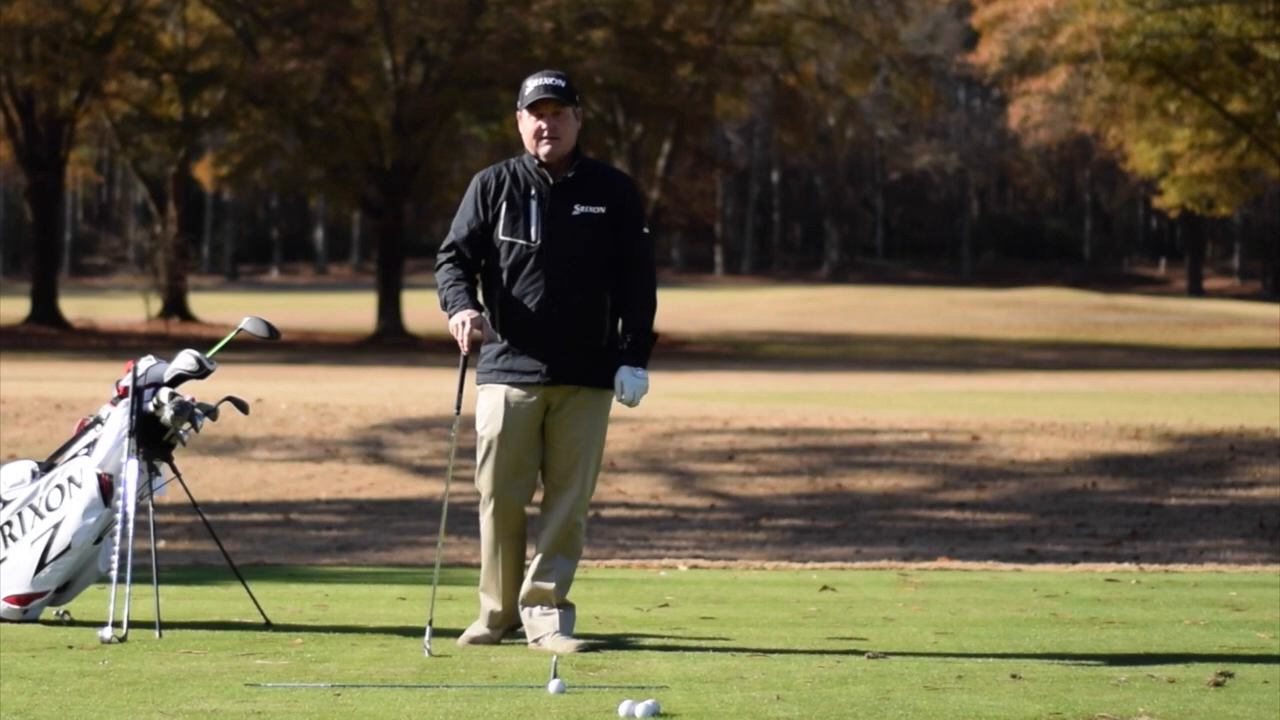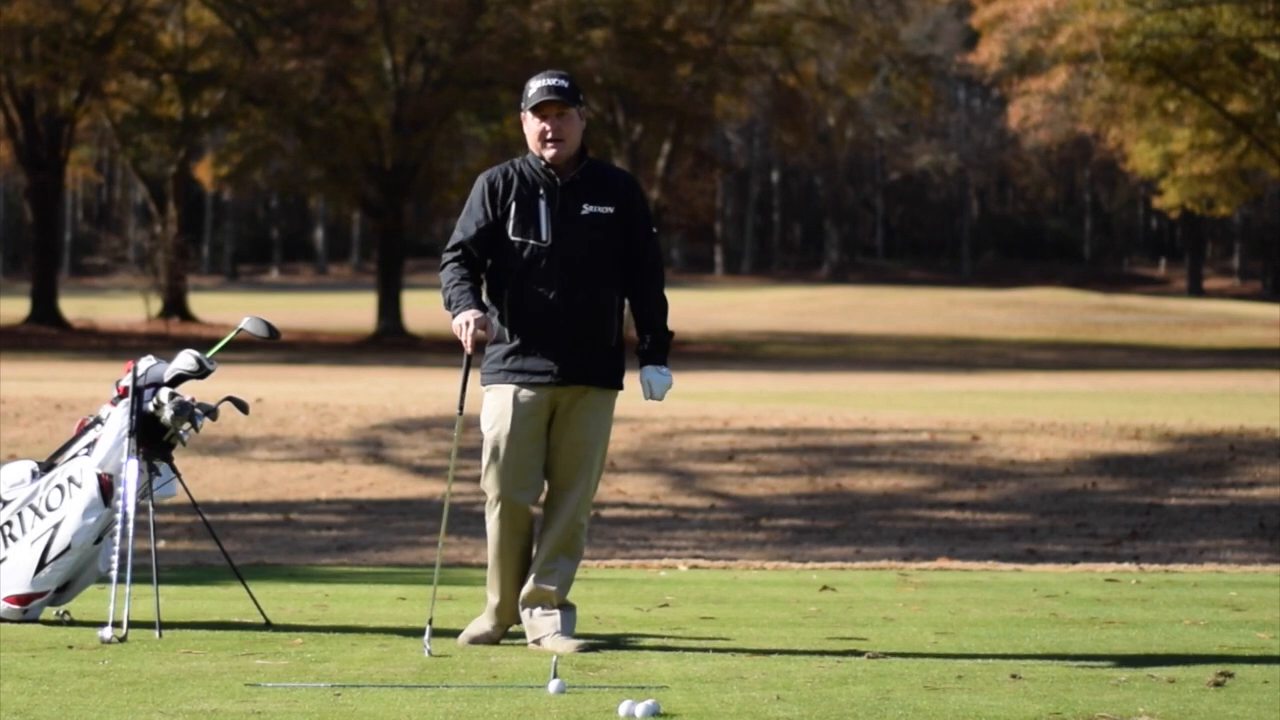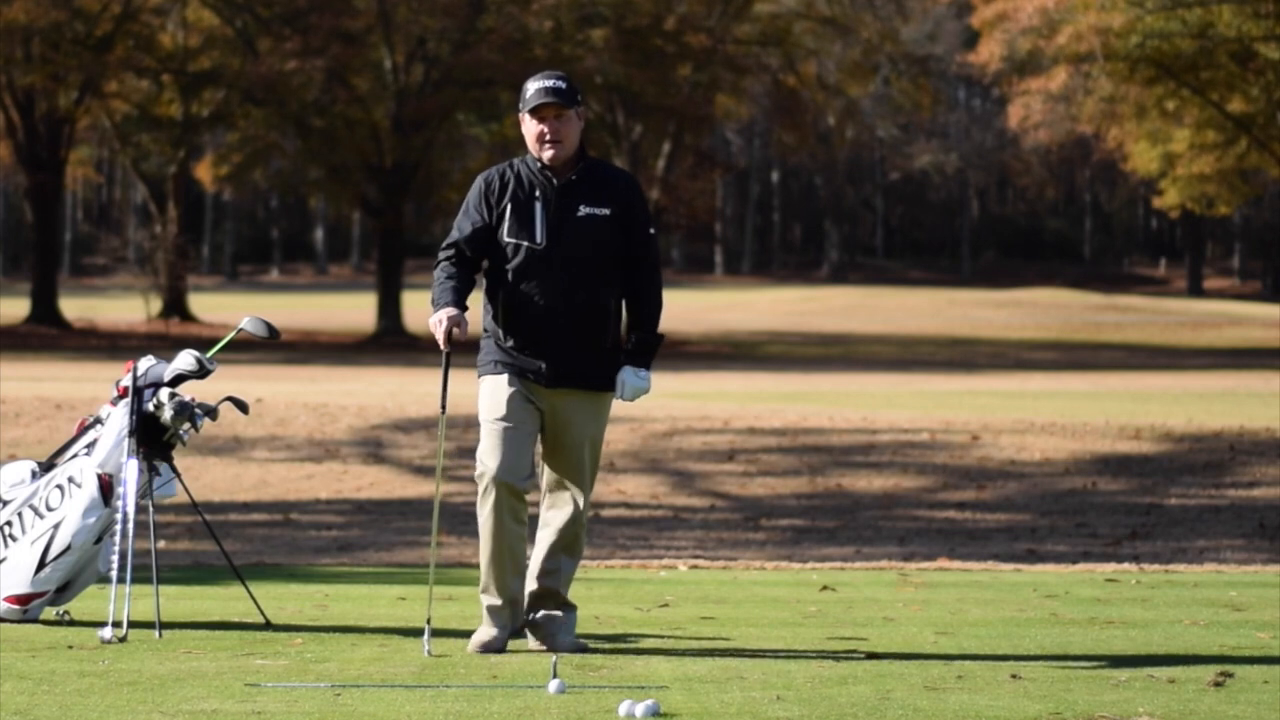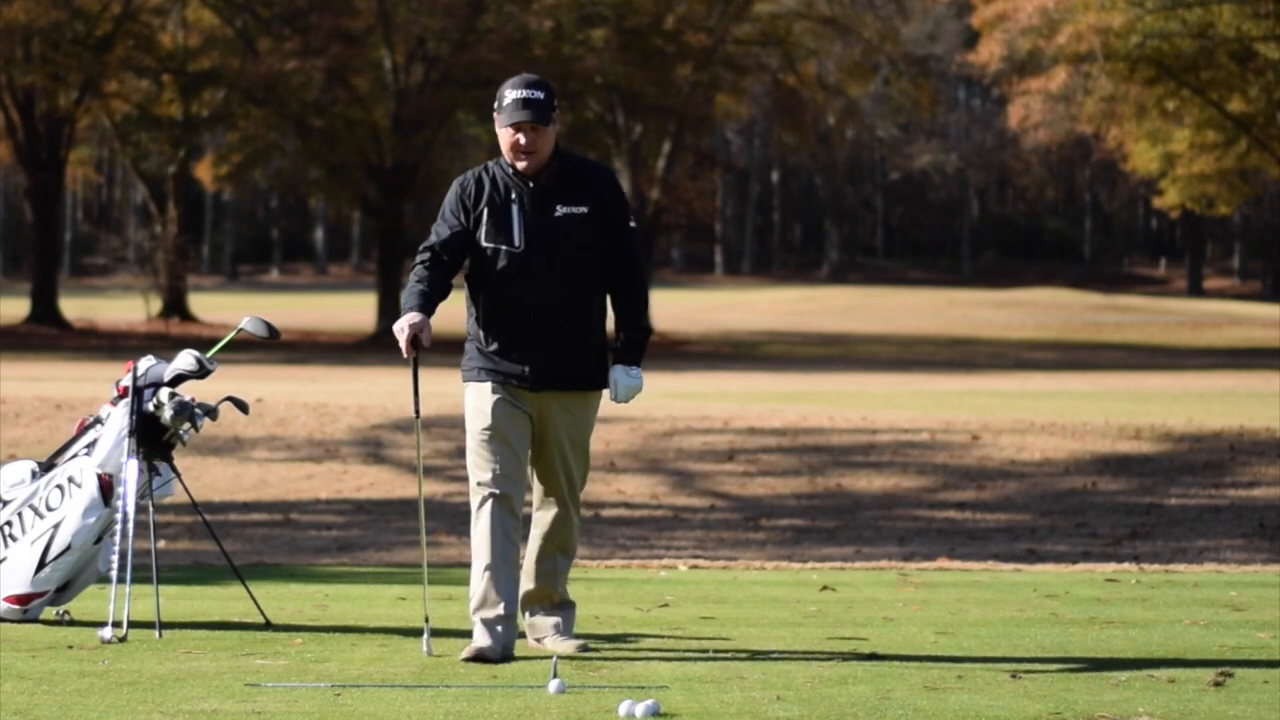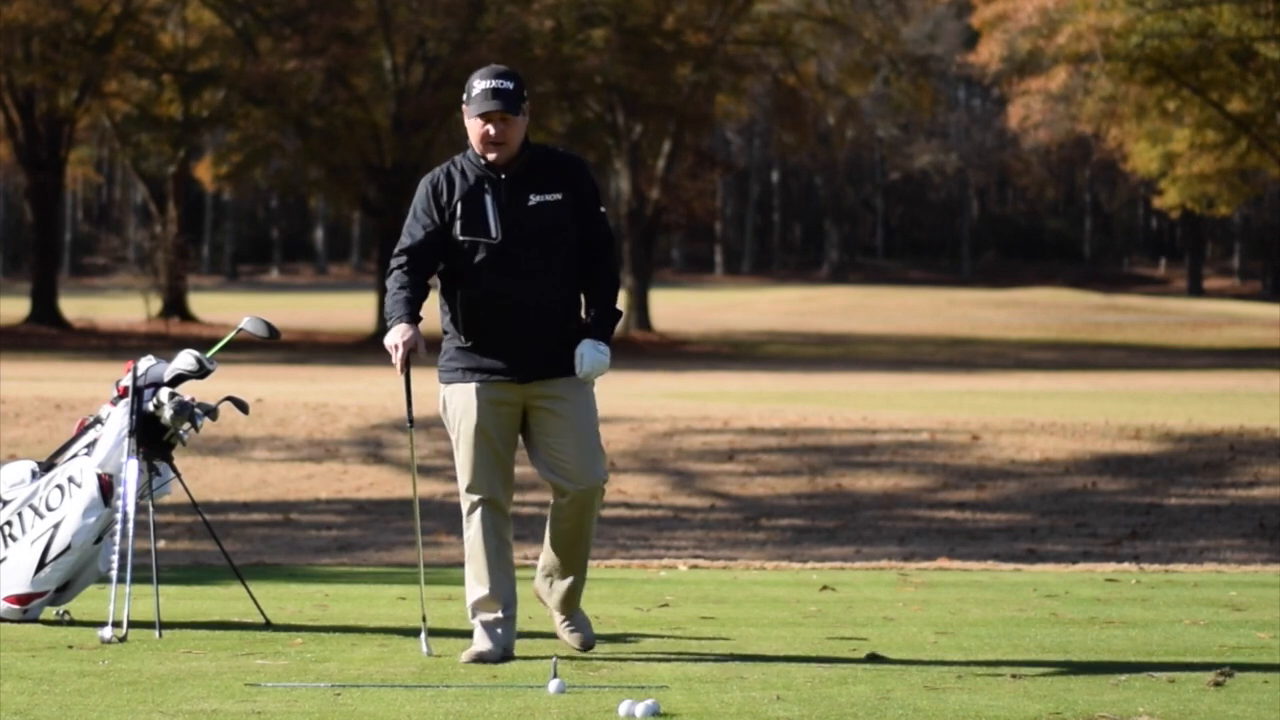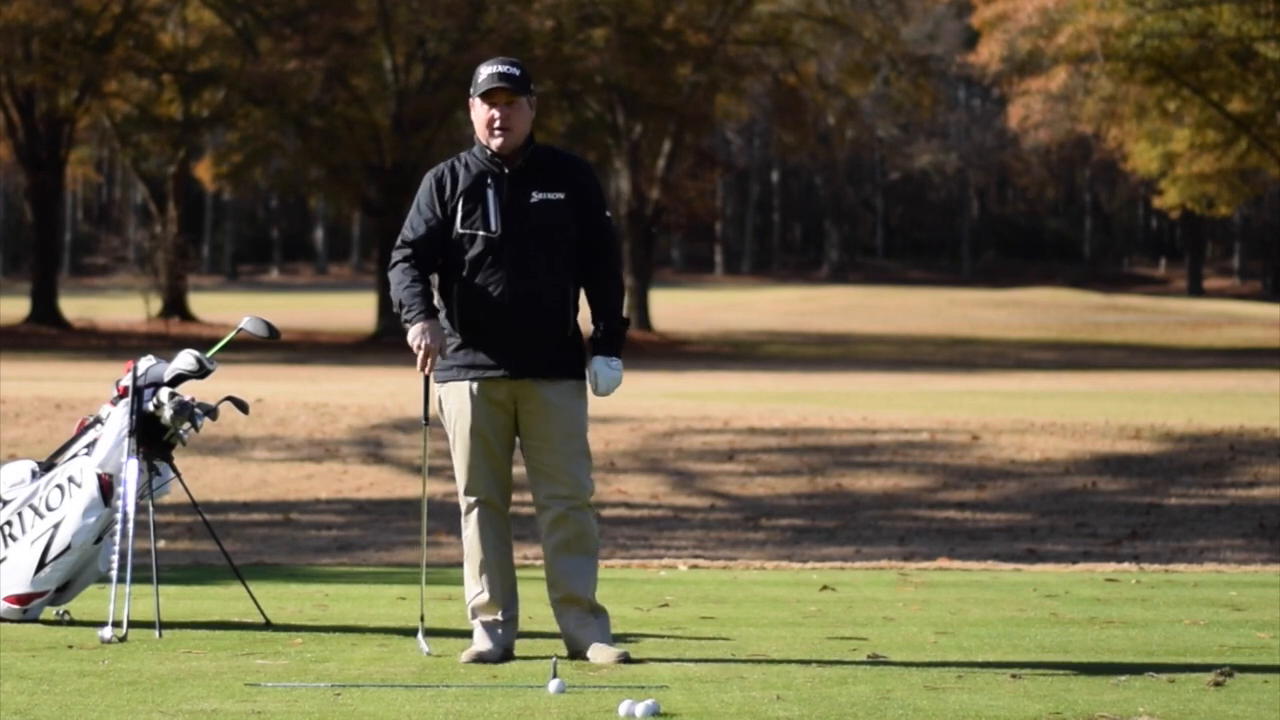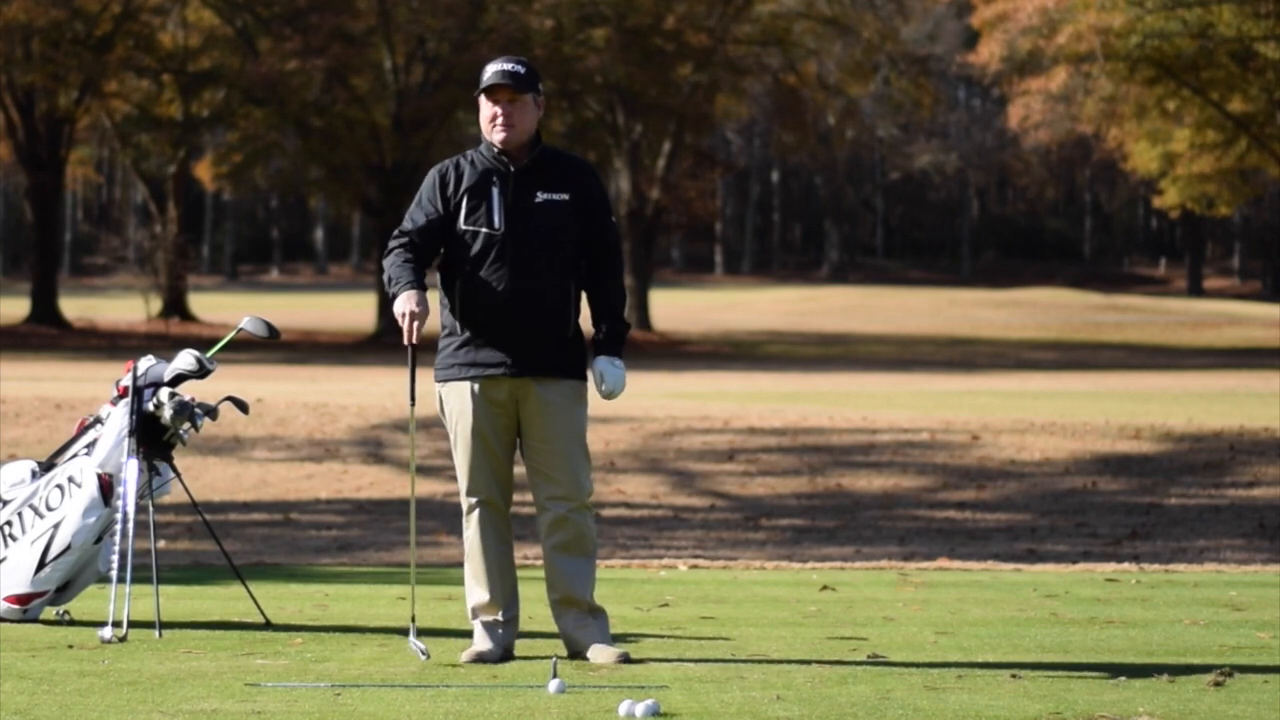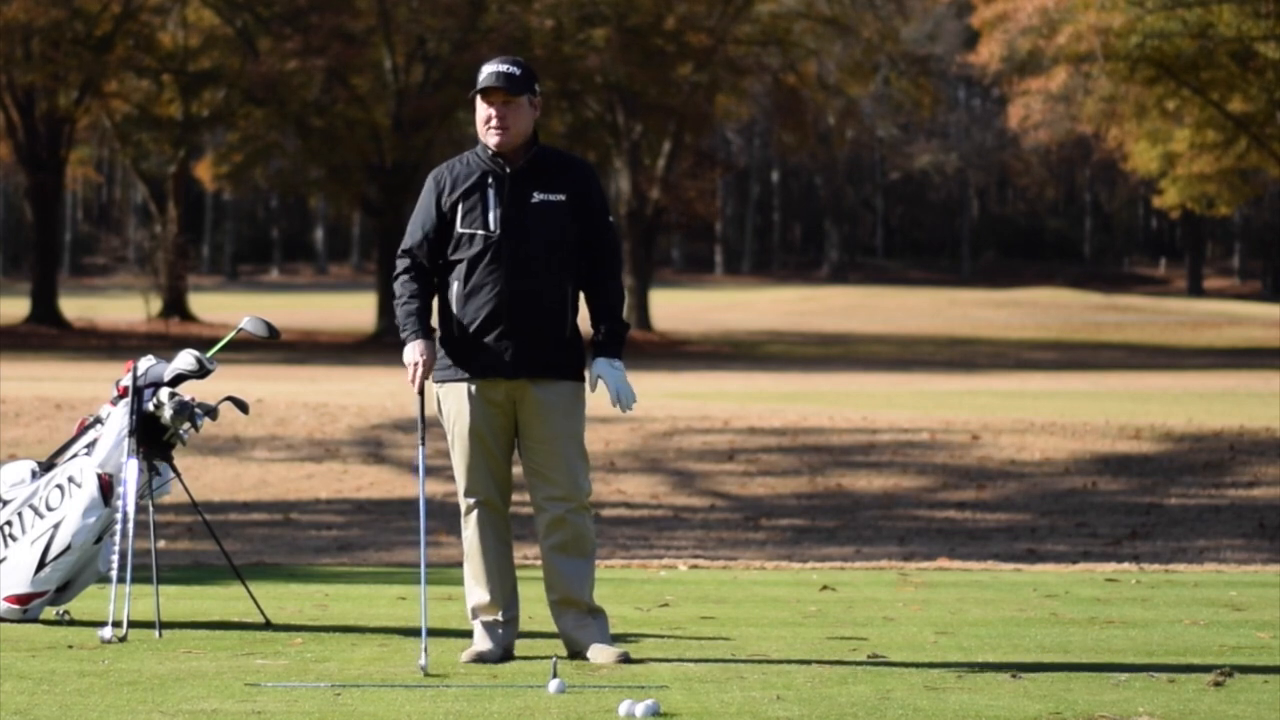
dt=0.4s
person 1, frame 1
left shoulder: (614, 190)
right shoulder: (492, 185)
left elbow: (637, 280)
right elbow: (454, 257)
left wrist: (635, 357)
right wrist: (461, 305)
left hip: (586, 375)
right hip: (508, 369)
left knee: (568, 498)
right knee: (501, 494)
left ankle: (545, 611)
right ankle: (498, 607)
person 1, frame 2
left shoulder: (619, 190)
right shoulder: (498, 185)
left elbow: (645, 277)
right elbow: (459, 256)
left wrist: (654, 353)
right wrist: (465, 305)
left hip: (591, 375)
right hip: (514, 367)
left knee: (571, 498)
right knee: (508, 493)
left ankle: (546, 612)
right ankle: (503, 605)
person 1, frame 3
left shoulder: (618, 190)
right shoulder: (495, 185)
left elbow: (642, 279)
right elbow: (459, 253)
left wrist: (638, 356)
right wrist: (448, 302)
left hip: (587, 375)
right hip: (510, 365)
left knee: (569, 497)
right knee: (501, 481)
left ankle: (547, 615)
right ankle: (499, 613)
person 1, frame 4
left shoulder: (596, 186)
right shoulder: (473, 189)
left elbow: (627, 274)
right elbow: (437, 256)
left wrist: (630, 352)
right wrist: (417, 307)
left hip: (575, 376)
right hip: (494, 371)
left knee: (560, 498)
right knee: (494, 493)
left ankle: (546, 613)
right ankle: (493, 626)
person 1, frame 5
left shoulder: (567, 175)
right shoulder: (442, 186)
left elbow: (600, 256)
right elbow: (409, 263)
left wrist: (598, 329)
right wrist: (402, 319)
left hip: (559, 366)
right hip: (475, 368)
left knee: (583, 480)
right knee: (483, 498)
left ankle: (560, 589)
right ankle: (493, 626)
person 1, frame 6
left shoulder: (570, 176)
right shoulder: (445, 180)
left elbow: (601, 264)
right elbow: (409, 256)
left wrist: (607, 343)
right wrist: (420, 315)
left hip: (554, 369)
right hip: (470, 368)
left knee: (567, 497)
right knee: (481, 499)
left ankle: (584, 626)
right ankle: (492, 627)
person 1, frame 7
left shoulder: (575, 178)
right shoulder: (451, 177)
left elbow: (605, 268)
right elbow: (406, 243)
left wrist: (610, 346)
right wrist: (406, 287)
left hip: (555, 368)
right hip: (471, 366)
left knee: (567, 498)
right knee: (482, 500)
left ankle: (583, 626)
right ankle: (493, 627)
person 1, frame 8
left shoulder: (572, 178)
right shoulder: (448, 180)
left elbow: (603, 269)
right elbow: (412, 266)
left wrist: (608, 349)
right wrist: (416, 334)
left hip: (552, 370)
right hip: (467, 370)
left knee: (564, 499)
right knee: (480, 501)
left ankle: (582, 626)
right ankle: (492, 628)
